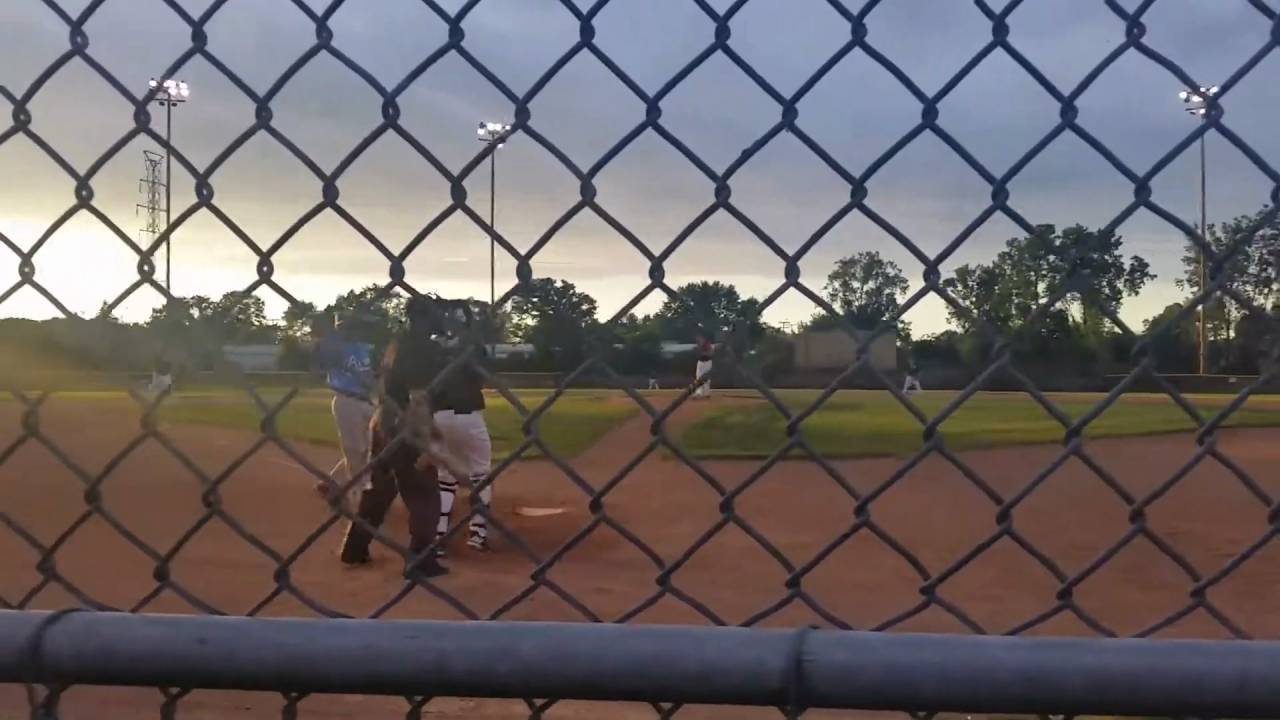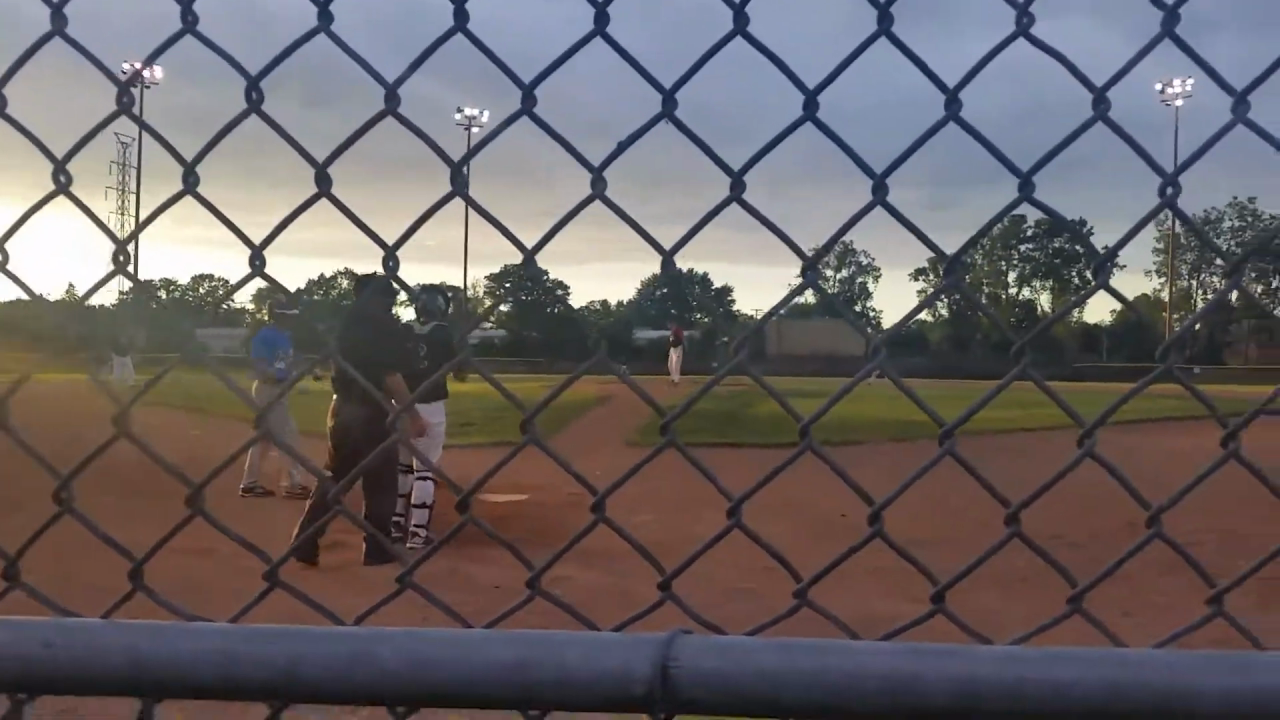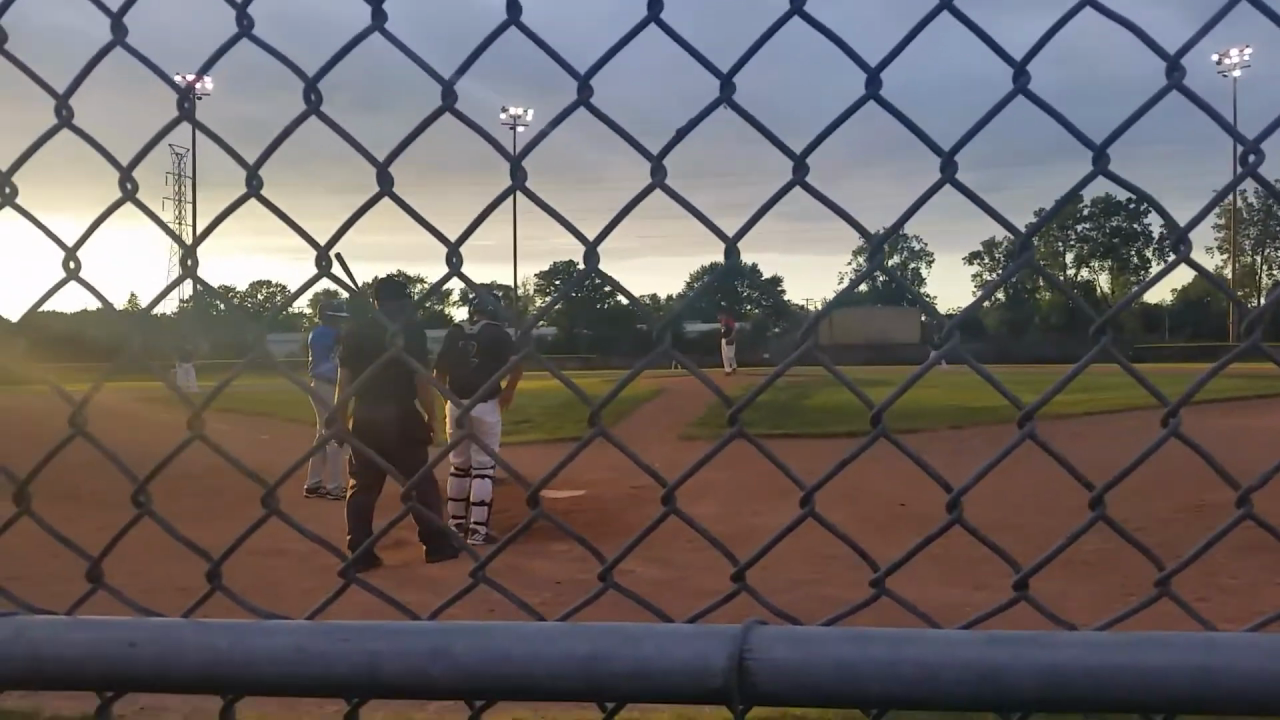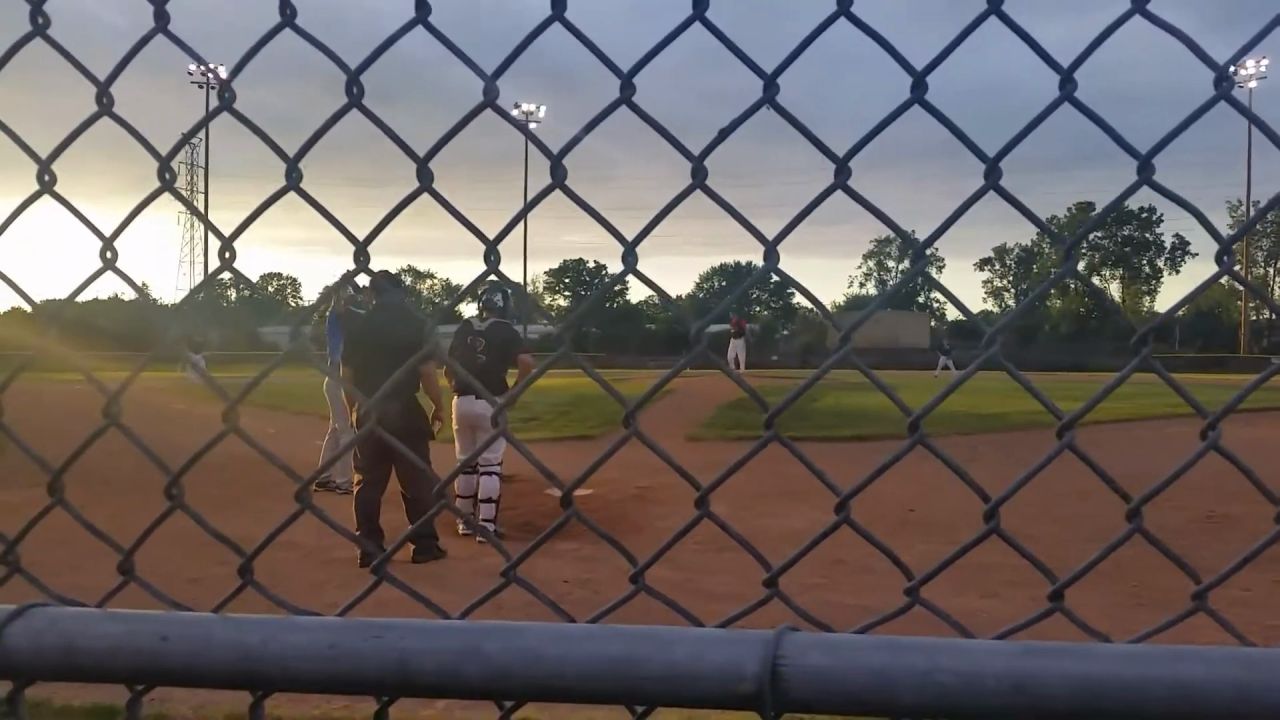
dt=0.5s
person 1, frame 1
left shoulder: (396, 345)
right shoulder: (423, 349)
right elbow: (418, 398)
left wrist: (426, 431)
right wrist: (427, 441)
left hip: (383, 422)
right hip: (404, 428)
left knee: (378, 489)
right knee: (423, 497)
left ankle: (354, 548)
right ankle: (421, 562)
person 1, frame 2
left shoulder: (343, 327)
right shoulder: (384, 330)
right elbow: (393, 380)
right wrist: (413, 415)
left hip: (341, 409)
right hip: (371, 413)
left knee: (332, 478)
right knee: (379, 483)
left ankle: (305, 543)
right ankle: (377, 549)
person 1, frame 3
left shoulder: (355, 331)
right shoulder: (411, 329)
left elbow: (344, 379)
right elbow: (422, 380)
left wrist: (341, 417)
right wrist: (430, 416)
left hip: (363, 415)
right hip: (400, 415)
left knee: (362, 485)
right knee: (420, 483)
left ankle: (360, 553)
right ankle: (437, 545)
person 1, frame 4
left shoulder: (357, 327)
right shoulder: (412, 323)
left elbow: (347, 375)
right elbow: (427, 371)
left wrist: (354, 410)
right wrist: (438, 407)
left hip: (368, 411)
right hip: (403, 409)
left knee: (368, 482)
right knee: (418, 480)
left ankle: (369, 548)
right ankle: (424, 544)
person 2, frame 1
right shoulder: (473, 346)
left hip: (440, 418)
right hip: (469, 418)
left knee: (445, 479)
right knee: (480, 474)
left ankle: (438, 537)
right ankle: (478, 531)
person 2, frame 2
left shoulder: (402, 333)
right shoulder: (444, 334)
right elbow: (460, 372)
right hip: (430, 408)
left knee: (402, 464)
right knee: (426, 470)
left ankle: (396, 523)
right ankle: (418, 532)
person 2, frame 3
left shoulder: (454, 332)
right shoulder: (497, 333)
left elbow: (438, 374)
right elbow: (516, 362)
right wrist: (508, 391)
left hip: (455, 407)
right hip: (485, 407)
left knee: (458, 466)
right knee: (483, 467)
left ankle: (456, 523)
right ankle: (478, 529)
person 2, frame 4
left shoulder: (464, 329)
right shoulder: (506, 330)
left elbow: (448, 369)
right elbow: (526, 362)
left hip: (462, 402)
right hip: (490, 404)
left knee: (466, 463)
right knee: (490, 465)
left ankle: (466, 521)
right ankle: (486, 525)
person 3, frame 1
left shoulder: (365, 348)
right shoulder: (335, 348)
left hip: (365, 404)
right hip: (346, 404)
left knee: (362, 451)
right knee: (353, 452)
left ankle: (330, 483)
right ankle: (356, 496)
person 3, frame 2
left shoulder: (285, 335)
right shoulder: (265, 336)
left elbow: (289, 362)
right elbow: (261, 366)
right wrist: (284, 382)
left hip: (276, 389)
right hip: (268, 389)
left knee: (266, 436)
right knee: (288, 432)
left ankle: (249, 483)
right ankle: (293, 484)
person 3, frame 3
left shoulder: (328, 334)
right shoulder: (320, 333)
left hip: (328, 388)
right hip: (324, 389)
left knee: (324, 436)
right knee: (335, 437)
left ankle: (313, 484)
right ankle: (334, 487)
person 3, frame 4
left shoulder: (348, 326)
right shoulder: (335, 322)
right elbow: (338, 300)
right wrist: (342, 289)
left hip: (344, 382)
right hip: (338, 383)
left knee: (336, 430)
right knee: (347, 431)
left ankle: (324, 478)
right ankle: (344, 481)
